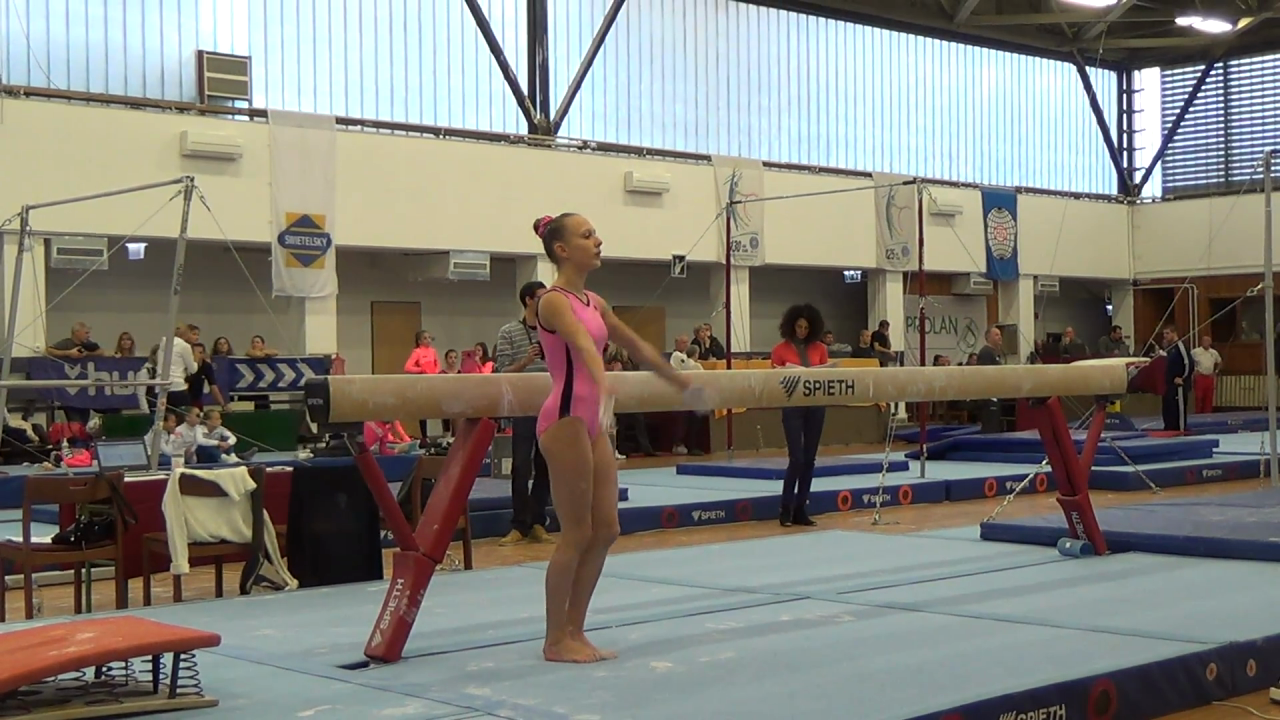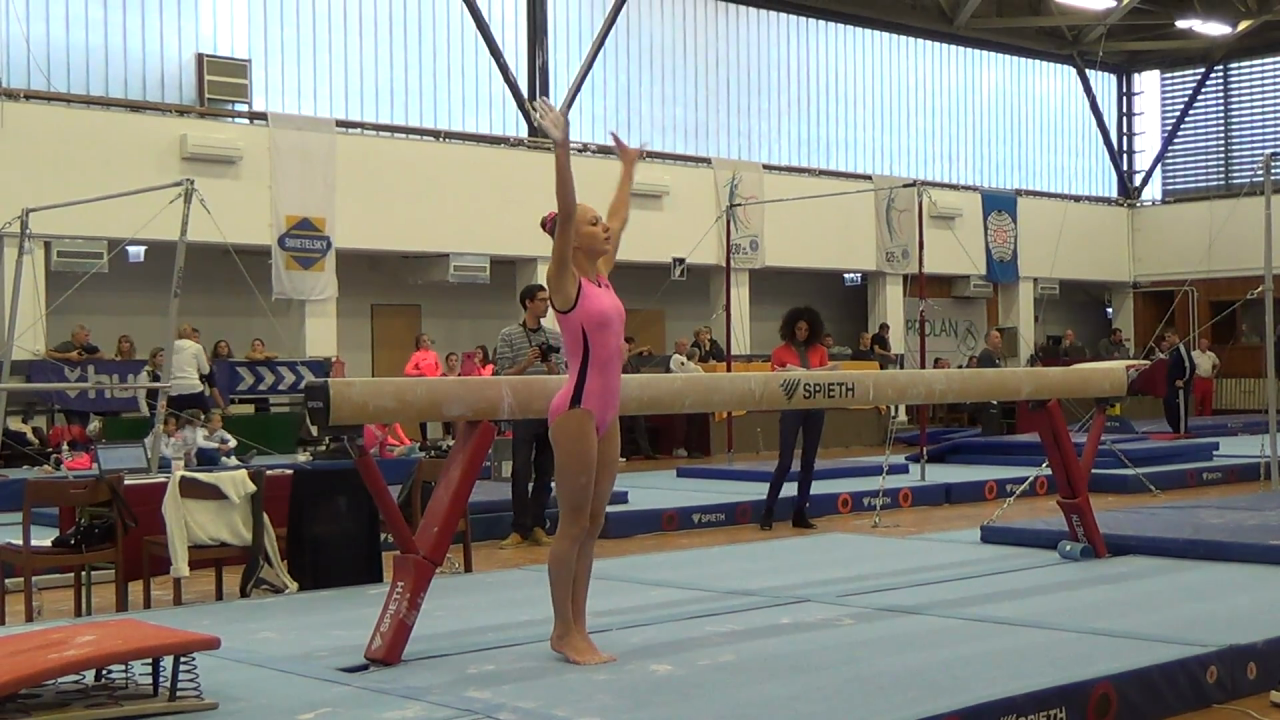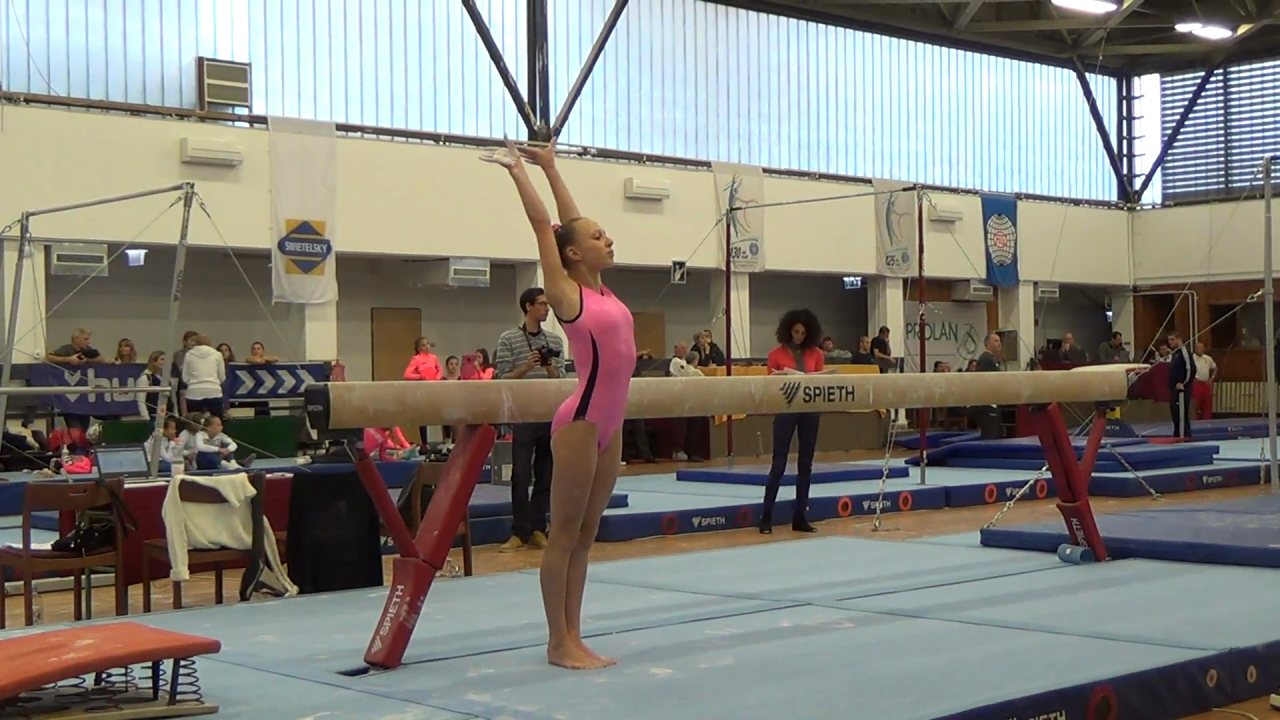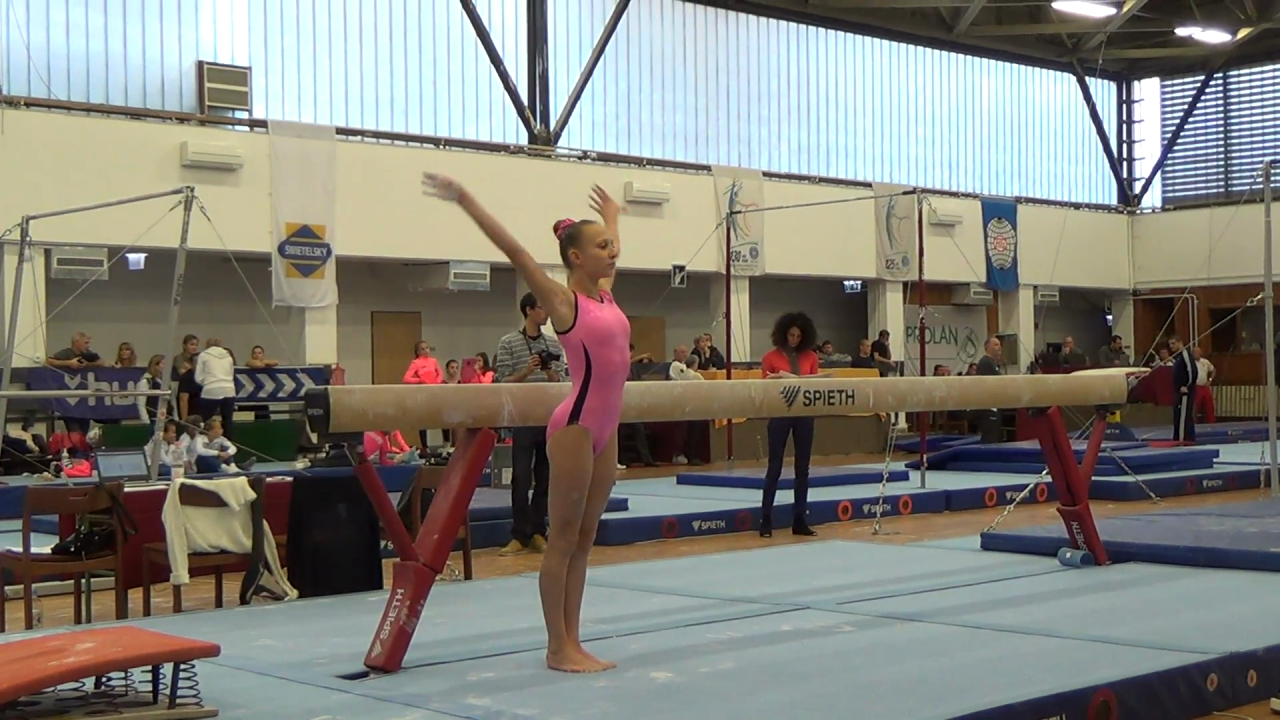
dt=0.3s
person 1, frame 1
left shoulder: (593, 301)
right shoulder: (554, 301)
left elbow: (636, 345)
right elbow: (584, 350)
left wrist: (679, 380)
right wrist: (603, 390)
left hip: (591, 422)
right hip: (565, 422)
left knee: (605, 532)
right knee: (577, 534)
left ankle: (573, 629)
right ankle: (556, 638)
person 1, frame 2
left shoulder: (601, 277)
right shoulder: (565, 281)
left elbow: (618, 218)
right elbow: (566, 213)
left wrist: (628, 169)
right wrist: (561, 148)
left hip: (606, 414)
right hip: (577, 412)
left knee: (592, 526)
right knee: (573, 524)
left ankle: (576, 630)
right ankle: (566, 632)
person 1, frame 3
left shoulder: (601, 289)
right shoulder: (566, 292)
left elbow: (572, 219)
right elbow: (542, 224)
left wrist: (550, 166)
right wrist: (517, 169)
left hip: (610, 426)
right hip: (580, 422)
left knee: (585, 537)
right knee: (563, 536)
left ankle: (573, 638)
right ankle: (560, 642)
person 1, frame 4
left shoulder: (605, 294)
right shoulder: (564, 300)
left elbow: (605, 249)
right elbow: (514, 251)
left wrist: (611, 211)
right wrist: (465, 200)
left hip: (605, 431)
right hip: (576, 427)
left knee: (584, 538)
right knee: (564, 537)
left ankle: (571, 641)
right ankle: (560, 645)
person 2, frame 1
right shoulder: (508, 333)
right elbow: (501, 373)
right wrist: (525, 362)
left knee: (545, 469)
right knee: (521, 469)
left ankle: (537, 523)
right ankle: (520, 525)
person 2, frame 2
left shoulder: (555, 336)
right shoulder: (508, 336)
left elbow: (561, 376)
right elbow: (502, 376)
left wrist: (552, 367)
right wrist: (525, 365)
left knee: (546, 472)
right knee: (521, 472)
left ankle: (538, 526)
right ankle: (520, 528)
person 2, frame 3
left shoulder: (555, 340)
right shoulder: (508, 339)
left elbow: (561, 380)
right elbow: (502, 379)
left wrist: (552, 371)
right wrist: (526, 368)
left knee: (545, 476)
right knee: (521, 476)
left ankle: (538, 529)
right ankle: (520, 531)
person 2, frame 4
left shoulder: (555, 344)
right shoulder: (509, 342)
left elbow: (561, 384)
right elbow: (502, 383)
left wrist: (551, 373)
right wrist: (526, 371)
left knee: (545, 479)
right knee: (521, 480)
left ankle: (538, 532)
right ankle: (520, 535)
person 3, frame 1
left shoulder: (819, 348)
right shoulder: (780, 350)
left hip: (815, 405)
right hip: (793, 405)
left knee: (809, 459)
right knee: (796, 458)
left ankle: (800, 510)
right ankle: (785, 508)
person 3, frame 2
left shoulder: (820, 351)
right shoulder: (780, 352)
right wrist: (782, 375)
left hip: (815, 407)
right hip: (791, 407)
left knee: (808, 462)
right knee: (785, 461)
left ankle: (800, 513)
right ankle: (768, 511)
person 3, frame 3
left shoulder: (816, 353)
right shoulder: (776, 355)
right wrist: (779, 377)
left hip: (810, 411)
right hip: (786, 411)
left knee: (805, 465)
right knee: (778, 464)
left ankle: (799, 516)
right ankle: (766, 516)
person 3, frame 4
left shoulder: (811, 357)
right shoulder: (771, 357)
right wrist: (774, 380)
left hip: (804, 414)
right hip: (780, 414)
left knee: (802, 468)
right knee: (774, 467)
left ankle: (799, 520)
right ankle: (766, 520)
